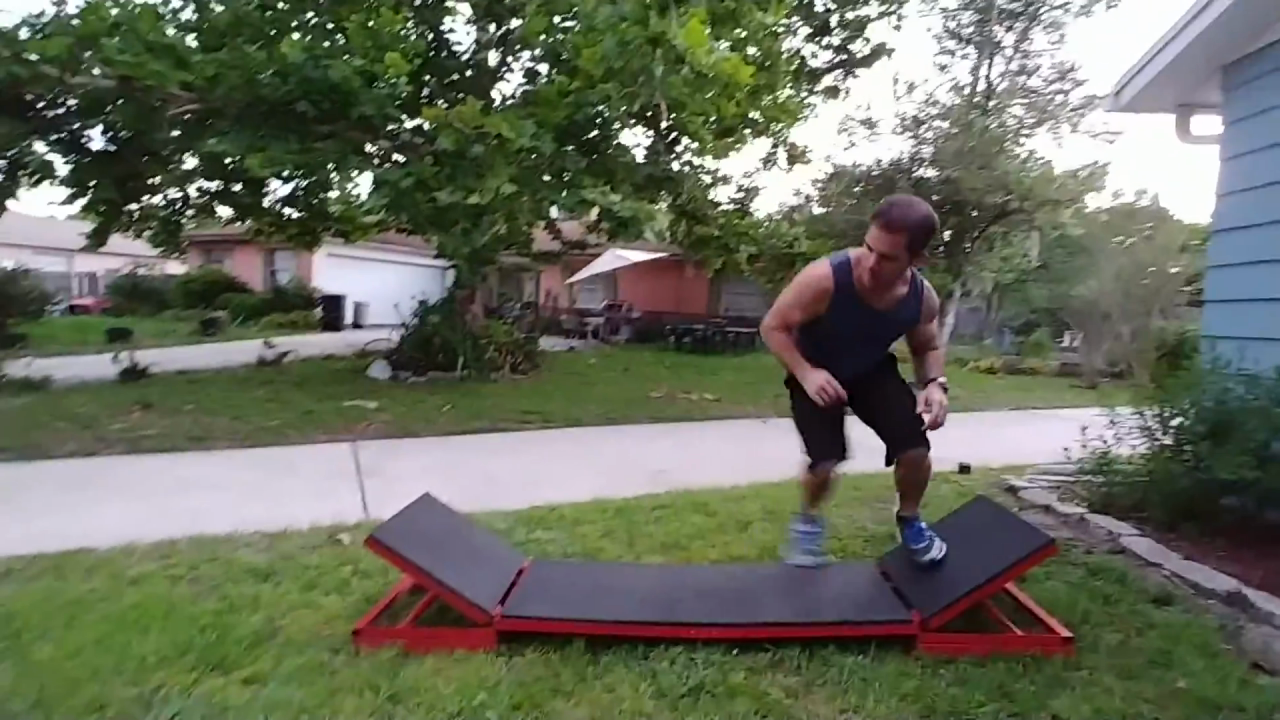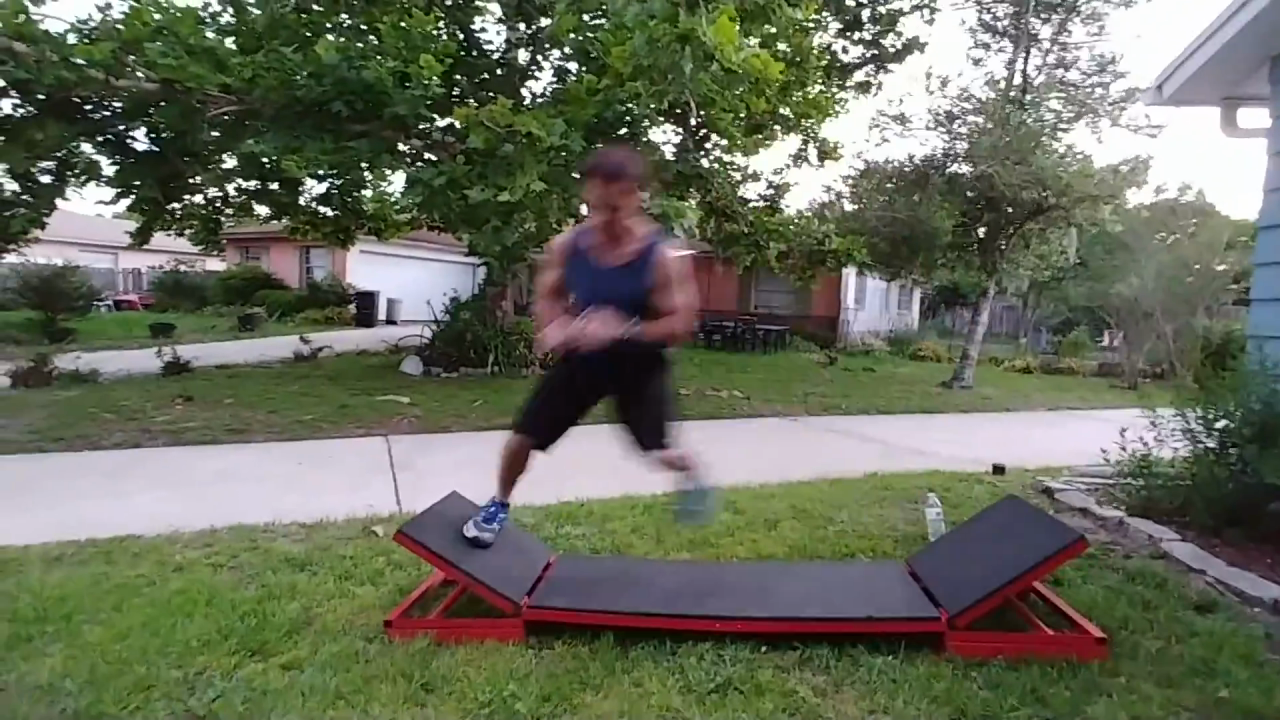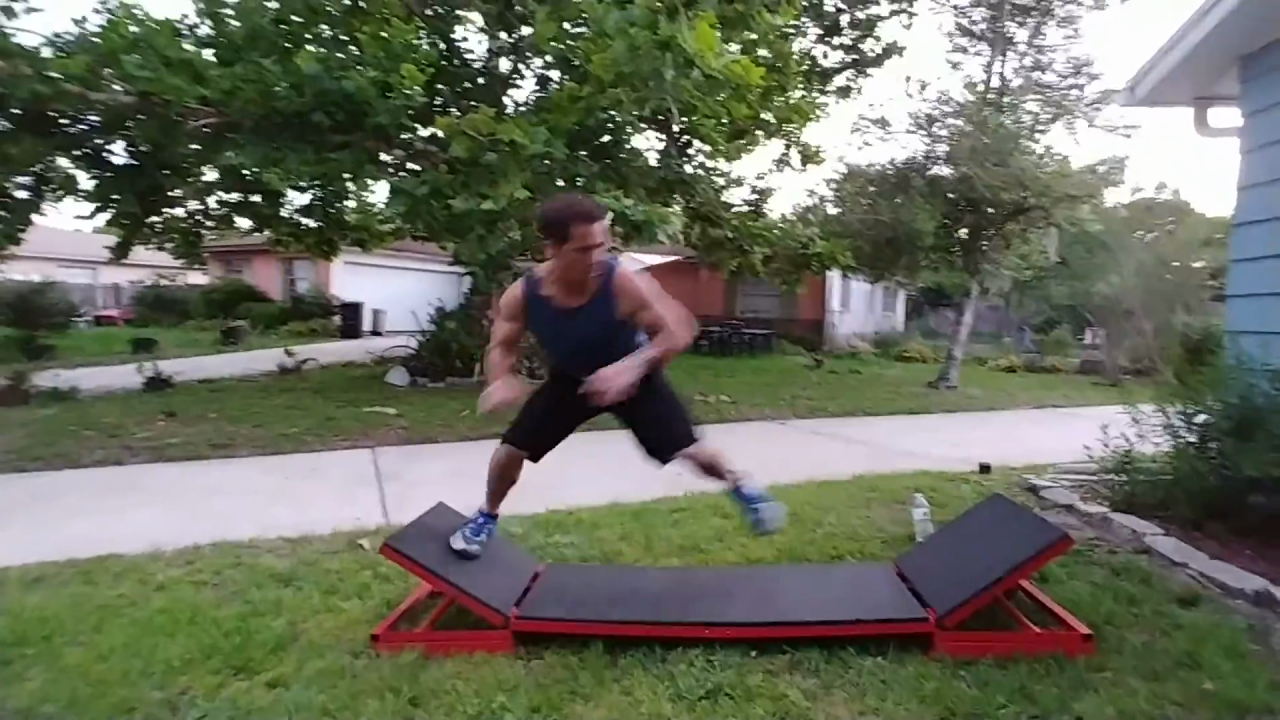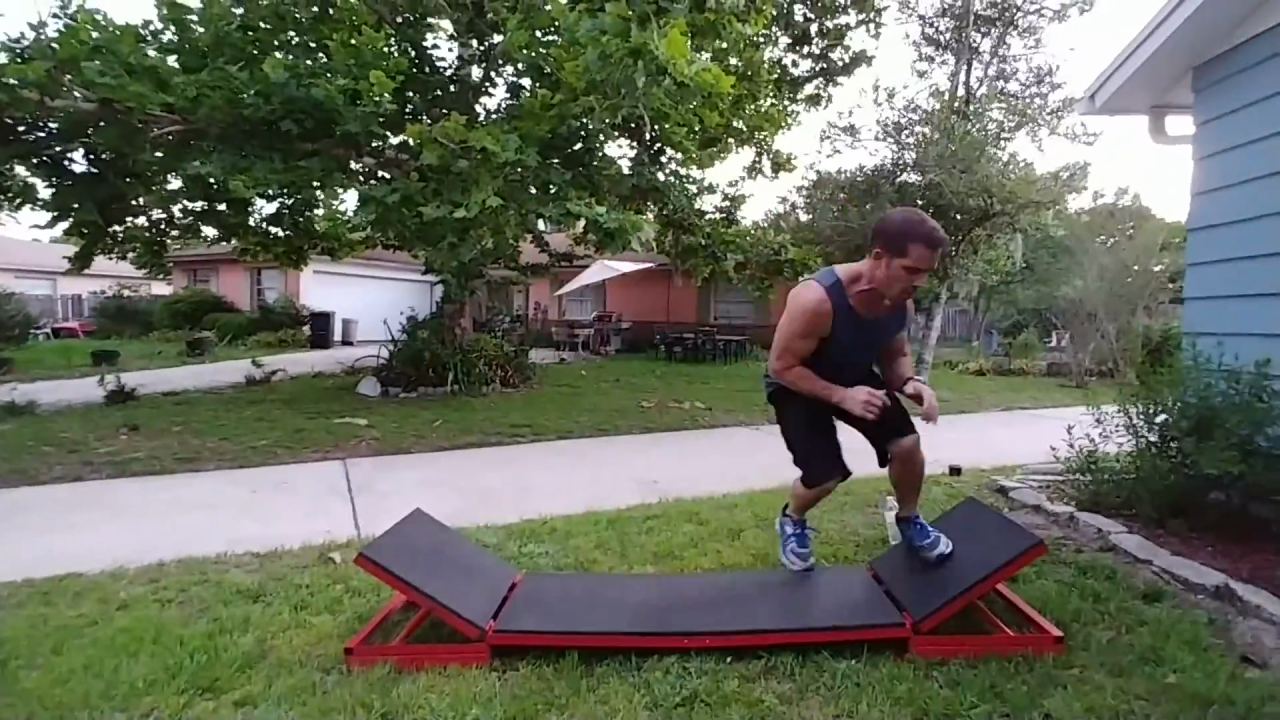
dt=0.5s
person 1, frame 1
left shoulder: (923, 297)
right shoulder: (825, 277)
left elbow: (928, 346)
right elbow: (773, 327)
left wrist: (935, 384)
right wrist: (805, 373)
left hip: (873, 374)
right hip: (819, 376)
left knee: (915, 450)
right knee: (827, 460)
left ankle: (909, 519)
right ankle: (808, 518)
person 1, frame 2
left shoulder: (663, 257)
right shoulder: (566, 247)
left elbow: (682, 325)
right elbow: (546, 299)
left wrist: (624, 329)
right wrist: (553, 328)
left hip: (639, 362)
right hip: (585, 355)
left knee: (658, 453)
right knee: (522, 438)
left ankle: (690, 474)
right ankle: (500, 503)
person 1, frame 3
left shoulder: (622, 281)
right shoulder: (521, 295)
left elbow: (680, 329)
right elbow: (500, 348)
left wrist: (634, 364)
right wrist: (500, 381)
left hip: (631, 375)
right hip: (570, 381)
left knee: (690, 449)
right knee: (511, 450)
left ankle: (737, 486)
right ankle: (486, 516)
person 1, frame 4
left shoulder: (900, 306)
right shoulder: (816, 298)
left elbow: (893, 353)
right elbow: (782, 366)
left wrist: (911, 381)
right wrist: (841, 395)
left hip: (854, 379)
right hip: (798, 387)
left knee: (906, 444)
right knee: (825, 476)
left ankle: (908, 520)
right ankle: (793, 519)
